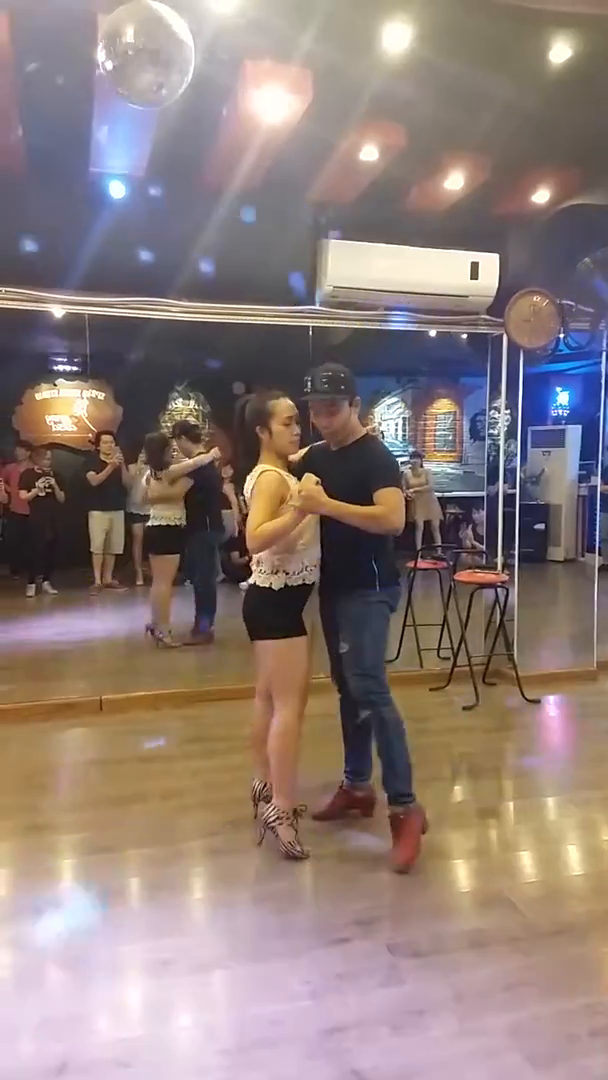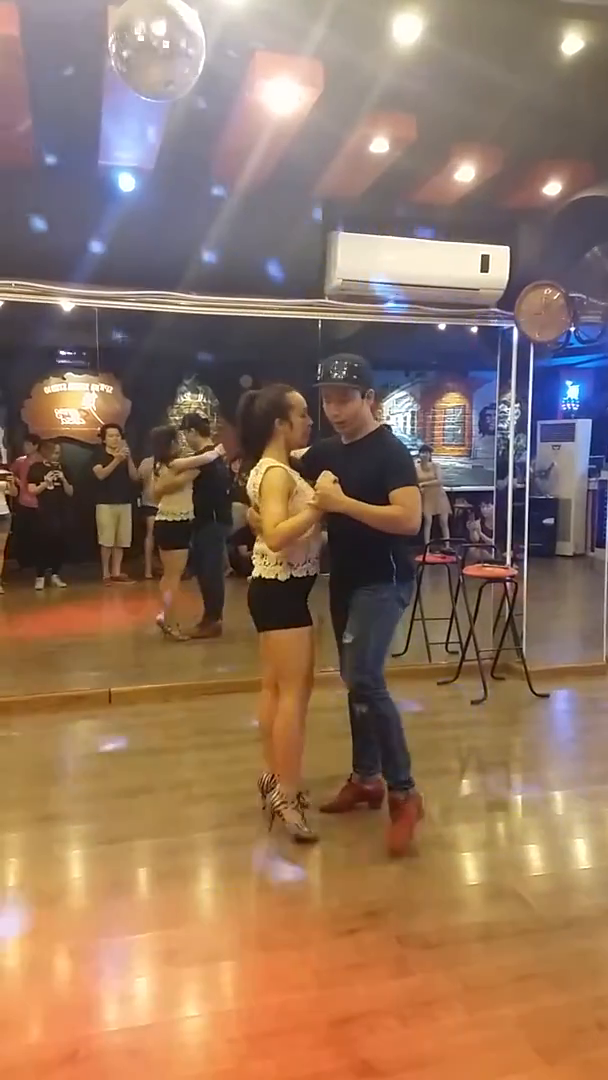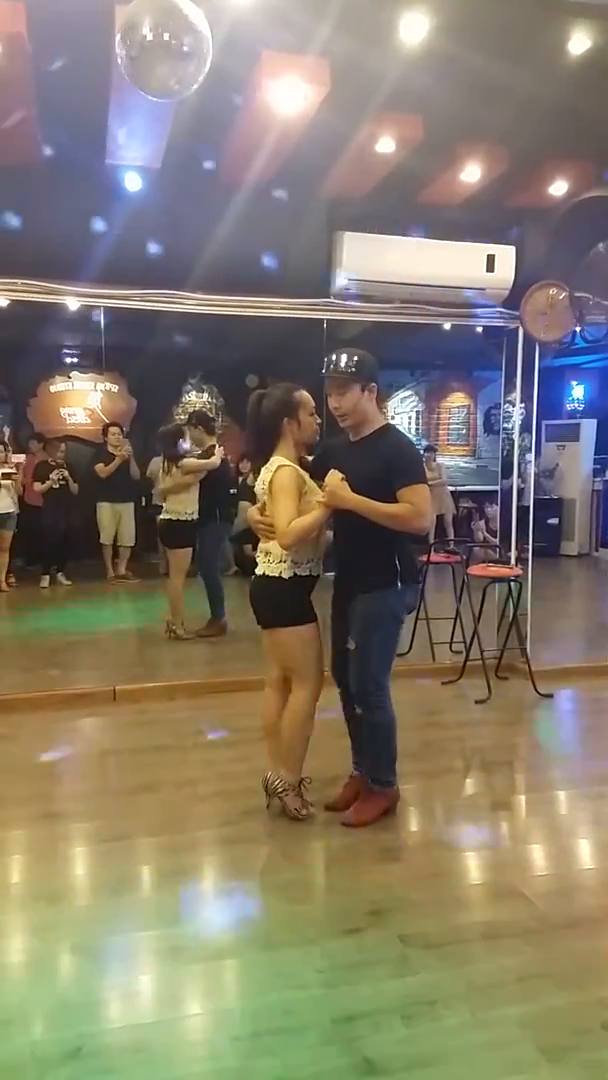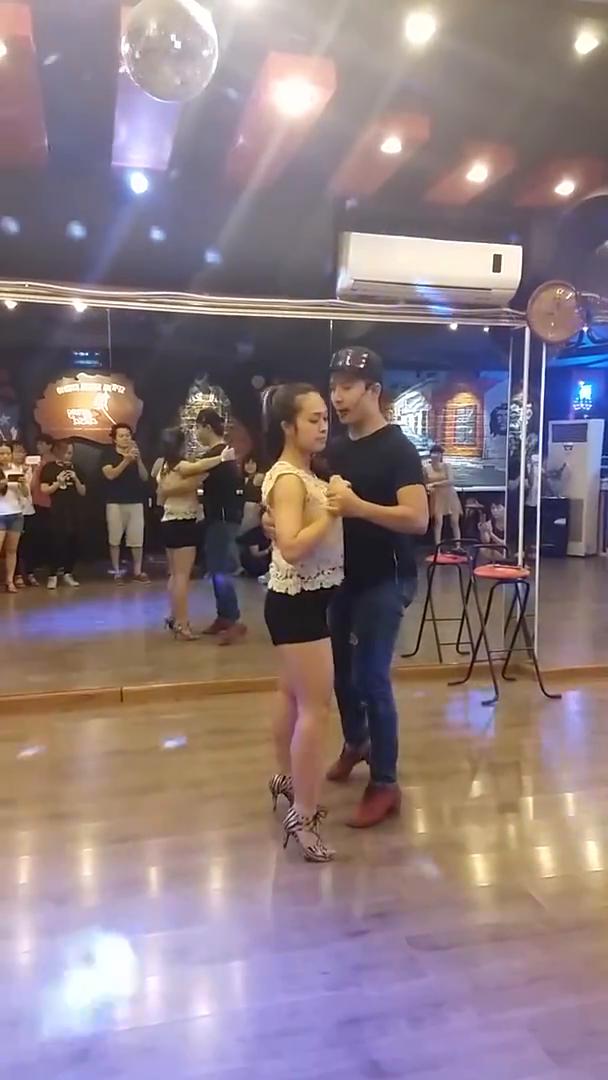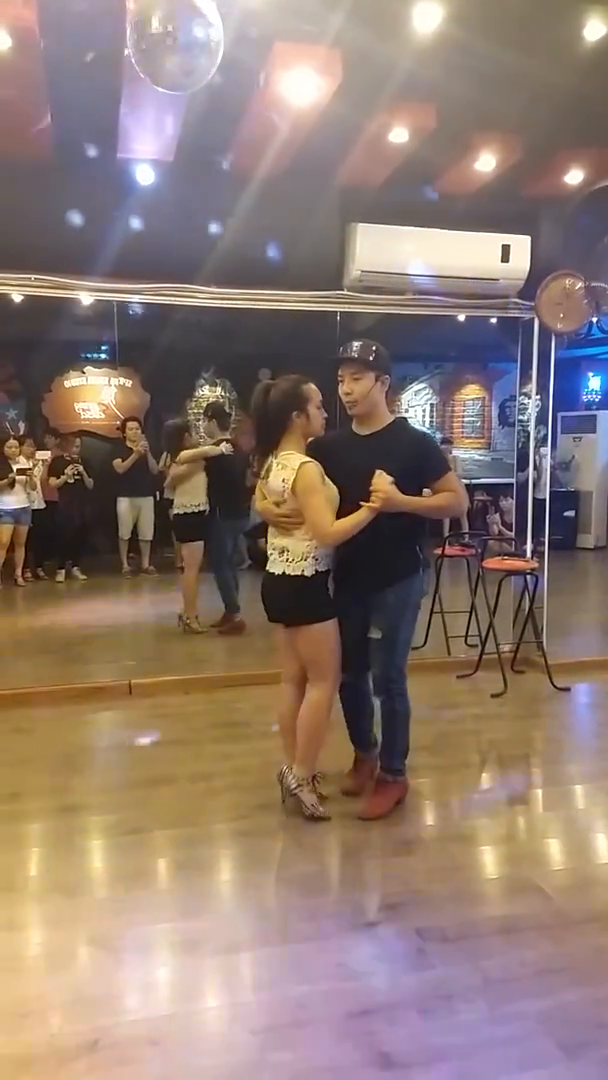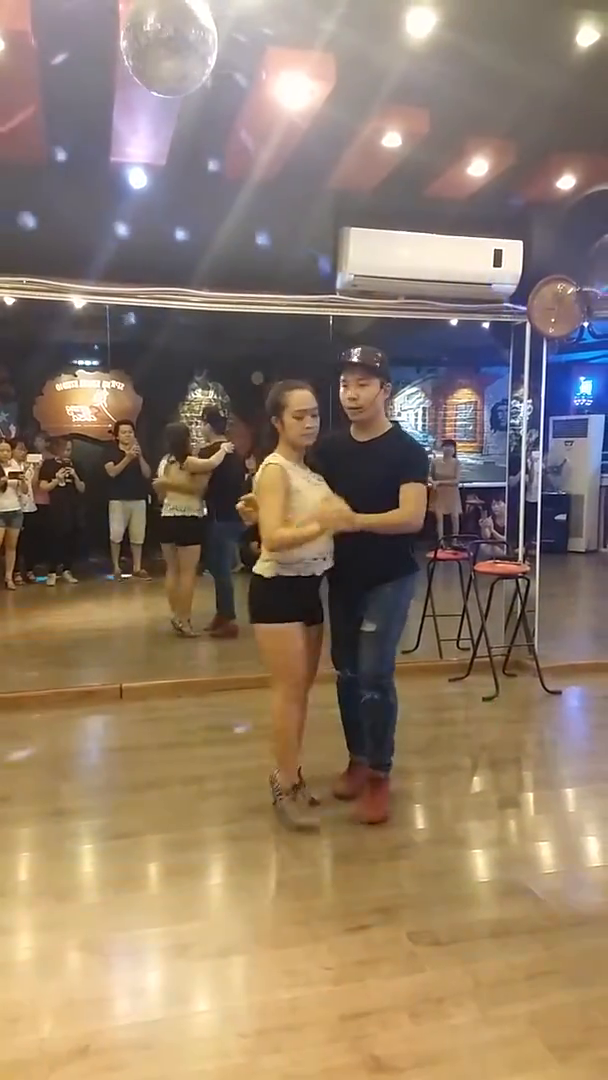
dt=0.5s
person 1, frame 1
left shoulder: (375, 457)
right shoulder: (315, 458)
left elbow: (393, 519)
left wrist: (326, 504)
left hip: (370, 588)
right hip: (334, 587)
left knee: (369, 691)
right knee: (346, 687)
left ankle: (405, 808)
right ankle: (357, 784)
person 1, frame 2
left shoulder: (389, 451)
right shoulder: (326, 452)
left elbow: (411, 519)
left wrist: (344, 502)
left hip: (384, 581)
right hip: (343, 579)
left knee: (365, 681)
right knee: (355, 682)
left ankle: (403, 792)
right ankle: (365, 779)
person 1, frame 3
left shoulder: (398, 450)
right shoulder: (335, 451)
left elbow: (420, 518)
left wrist: (352, 500)
right wrist: (258, 512)
left hip: (387, 585)
right hip: (349, 580)
left knee: (367, 684)
right knee: (345, 678)
left ankle: (383, 787)
right ankle: (362, 772)
person 1, frame 4
left shoulder: (396, 448)
right shoulder: (337, 450)
left elbow: (416, 519)
left wrist: (358, 507)
left hip: (384, 580)
right hip: (348, 577)
left knee: (371, 678)
right knee: (340, 669)
left ankle: (384, 784)
right ankle: (358, 744)
person 1, frame 5
left shoulder: (413, 443)
right shoulder: (330, 446)
left elbow: (457, 501)
left wrist: (401, 502)
right wrist: (267, 507)
left hip: (397, 579)
right hip: (348, 576)
left knee: (388, 677)
right knee: (348, 672)
left ankle: (393, 775)
right ankle: (365, 754)
person 1, frame 6
left shoulder: (405, 451)
right shoulder: (328, 448)
left elbow: (411, 518)
left wrist: (352, 521)
right wrist: (258, 507)
left hip: (388, 576)
right hip: (342, 577)
left knee: (373, 673)
right knee: (349, 672)
left ankle: (379, 774)
right ankle: (358, 759)
person 2, frame 1
left shoulder: (280, 473)
right shoulder: (269, 478)
right elbow: (254, 540)
right wrist: (300, 510)
left hip: (274, 597)
right hip: (276, 599)
left knee: (268, 695)
right knee: (290, 703)
left ankle: (264, 786)
right ankle: (280, 810)
person 2, frame 2
left shoulder: (278, 468)
right shoulder: (274, 473)
right elbow: (275, 537)
right wrist: (318, 507)
left hip: (275, 586)
right hip: (281, 589)
left knee: (275, 686)
right knee: (295, 692)
left ankle: (273, 778)
right ankle: (286, 796)
person 2, frame 3
left shoulder: (280, 468)
right shoulder: (285, 472)
right elbow: (288, 535)
right wrist: (328, 504)
left hip: (273, 585)
right hip: (285, 587)
left knee: (278, 682)
right knee: (306, 684)
left ankle: (277, 774)
right ankle: (289, 781)
person 2, frame 4
left shoulder: (304, 471)
right shoulder: (288, 479)
right elbow: (292, 549)
right wrist: (332, 512)
left hip: (300, 597)
right hip: (298, 600)
left knee: (293, 693)
right knee: (315, 706)
left ankle: (285, 776)
right ankle: (303, 816)
person 2, frame 5
left shoulder: (274, 462)
right shoulder: (307, 469)
left elbow: (261, 503)
right elbow: (329, 534)
right wrist: (373, 507)
left hip: (278, 579)
right hip: (303, 584)
left knee: (294, 679)
right knee: (323, 681)
left ankle: (291, 768)
right ankle: (302, 777)
person 2, frame 6
left shoulder: (310, 469)
right shoulder: (273, 470)
right elbow: (273, 538)
left wrist: (335, 520)
right wrist: (321, 524)
left hip: (308, 585)
right hip: (276, 588)
left knee: (301, 684)
right knee: (290, 688)
left ankle: (289, 772)
right ankle: (287, 786)
